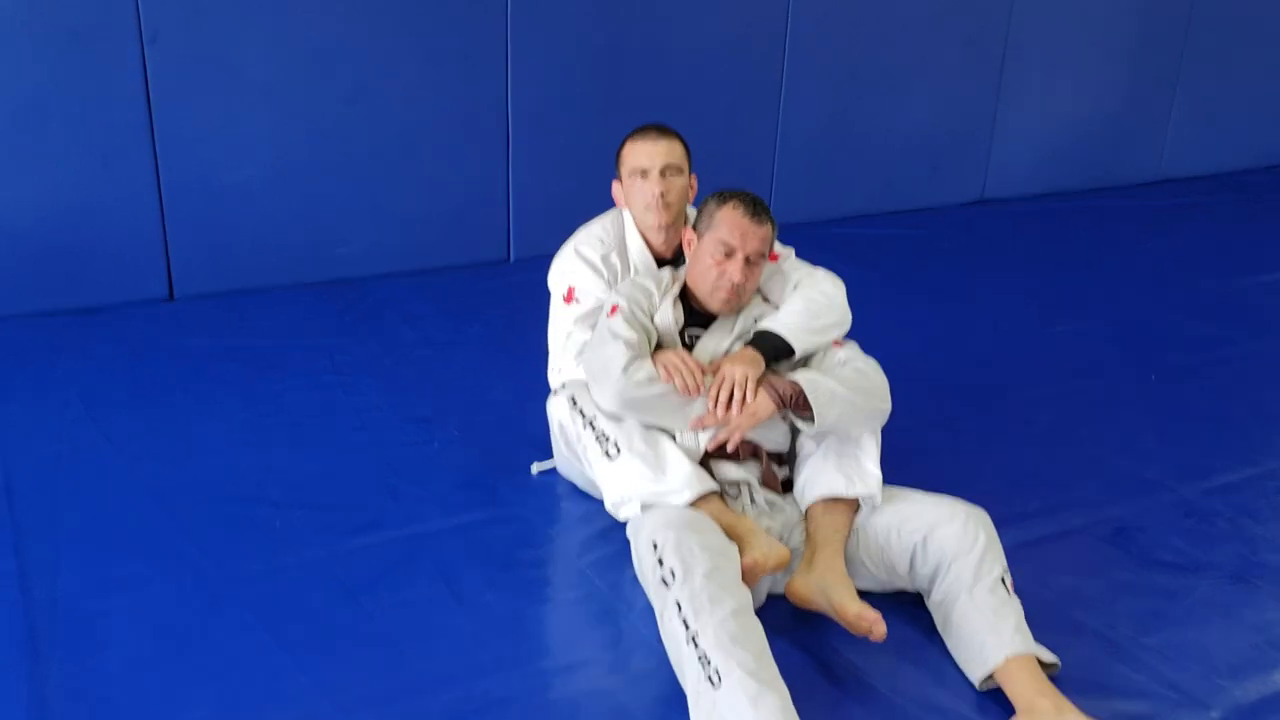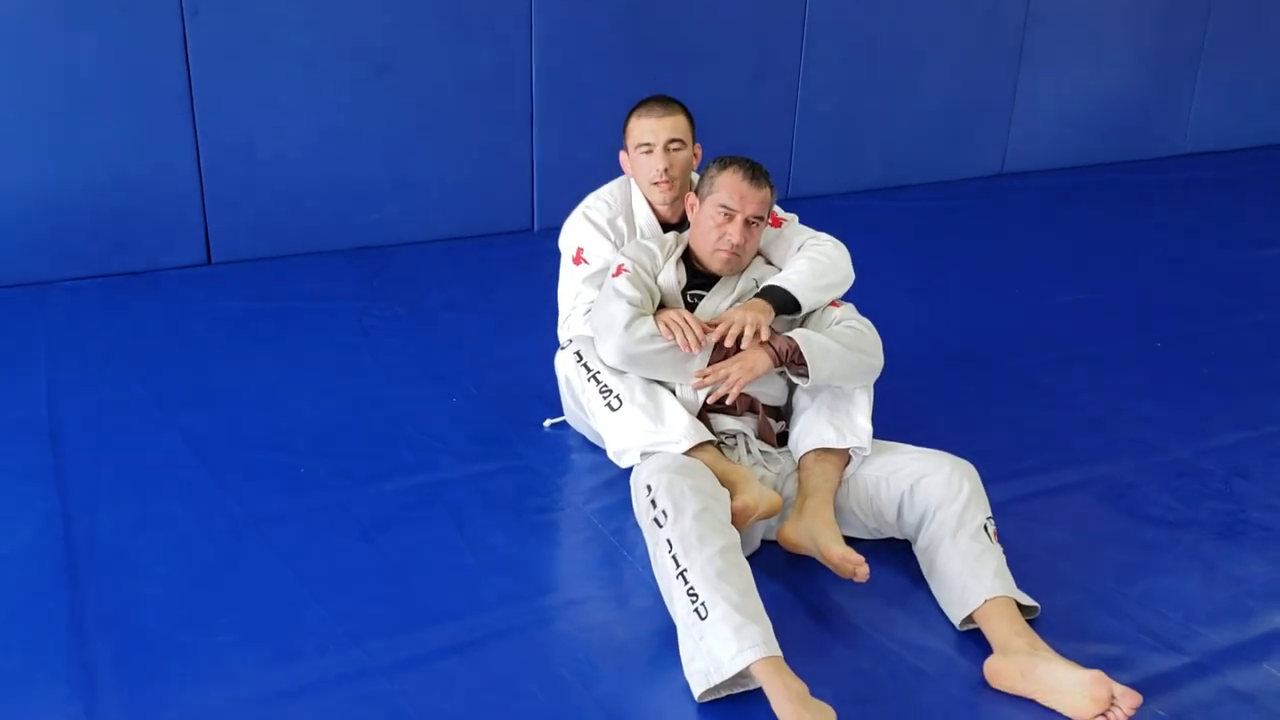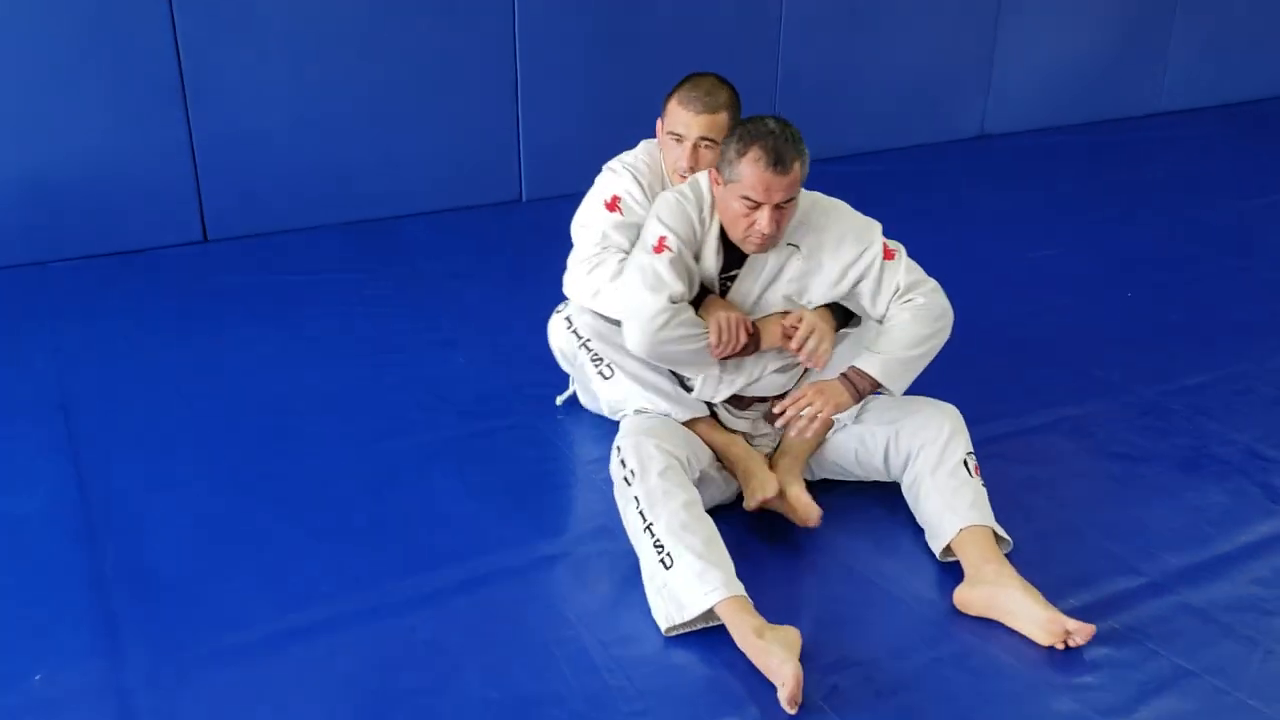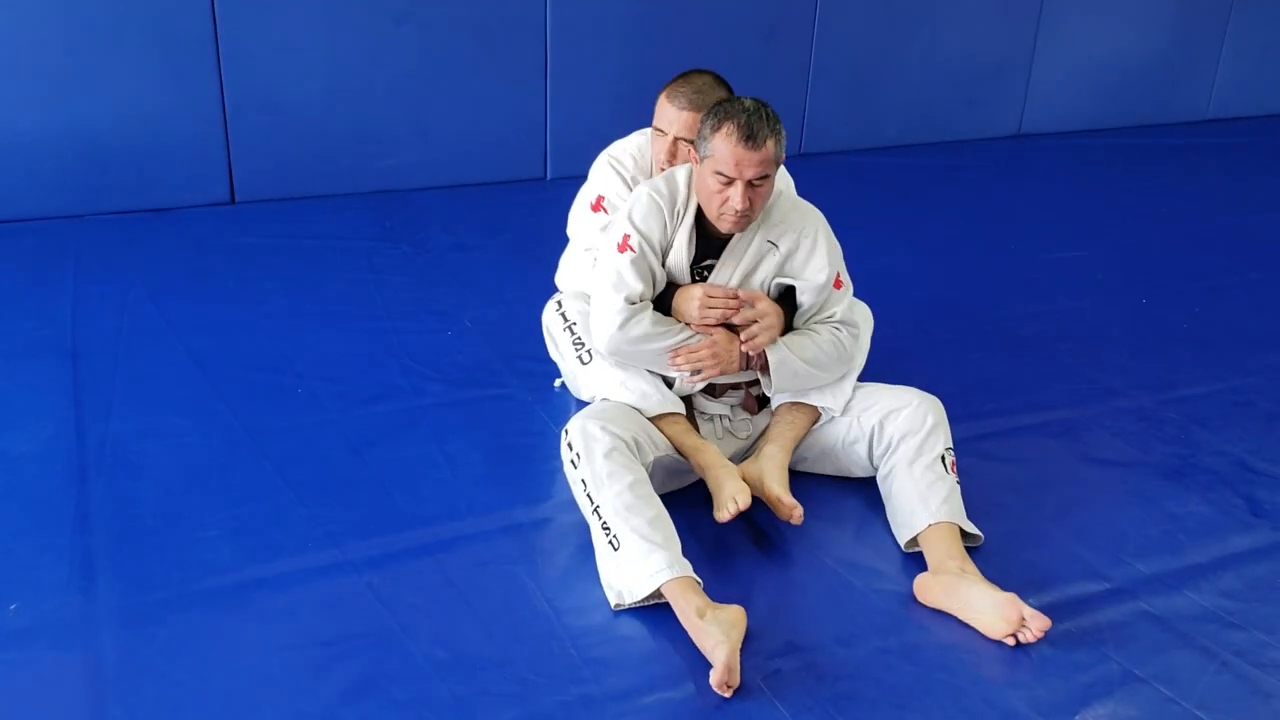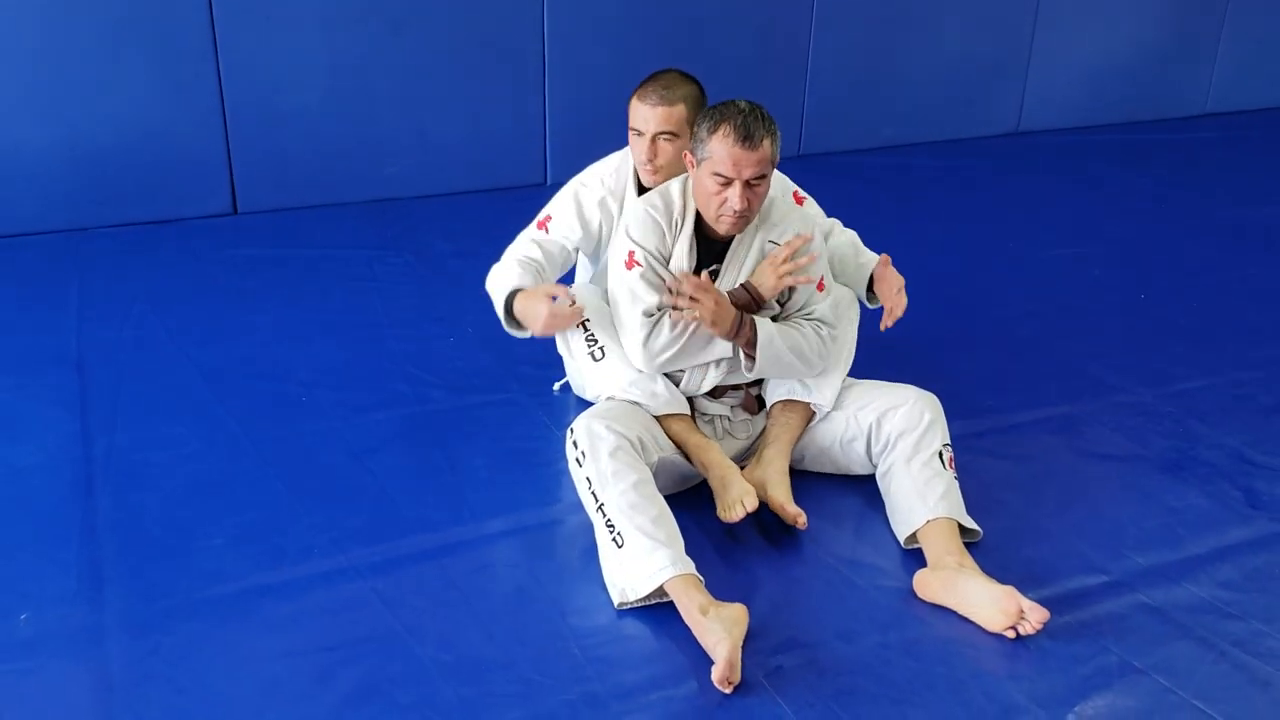
dt=1s
person 1, frame 1
left shoulder: (776, 322)
right shoulder: (641, 300)
left elbow: (870, 391)
right elbow: (614, 383)
left wrist: (780, 393)
right wrist: (731, 409)
left hip: (789, 507)
right hip: (690, 511)
left knee: (955, 526)
right knee: (676, 544)
person 1, frame 2
left shoulder: (780, 283)
right shoulder: (645, 262)
left elbow: (864, 349)
right elbow: (620, 340)
left wrist: (777, 350)
right wrist: (725, 354)
left hip: (790, 457)
right hip: (696, 461)
left knee: (944, 478)
right knee: (666, 485)
left ankle: (1019, 650)
person 1, frame 3
left shoulder: (829, 224)
right shoulder: (678, 214)
left elbow: (926, 305)
right elbow: (647, 330)
left wrist: (852, 384)
right wrist: (750, 338)
left hip: (795, 417)
left knee: (933, 424)
right knee: (641, 450)
left ankle: (989, 576)
right ankle: (749, 629)
person 1, frame 4
left shoulder: (802, 225)
right shoulder: (652, 208)
left elbow: (838, 338)
right elbow: (615, 328)
left wrist: (749, 356)
right wrist: (708, 343)
left hip: (774, 403)
right hip: (672, 407)
left knee: (913, 413)
right knee: (590, 438)
left ankle: (951, 572)
right ankle: (695, 610)
person 1, frame 5
left shoulder: (795, 224)
right shoulder: (648, 222)
left elbow: (817, 343)
right elbow: (648, 345)
left wrist: (736, 325)
right wrist: (752, 299)
left hip: (774, 401)
right hip: (675, 410)
left knee: (912, 410)
right knee: (595, 437)
left ankle: (950, 568)
right ankle: (698, 608)
person 2, frame 1
right shoulder: (589, 254)
left elbow: (825, 296)
right elbow: (568, 365)
left wrist: (758, 351)
right wrist: (644, 360)
left hip: (718, 420)
right hip: (630, 429)
right knee: (574, 404)
right ankle: (741, 532)
person 2, frame 2
right shoulder: (597, 219)
left elbow: (831, 257)
right elbow: (579, 321)
left wrist: (767, 302)
right wrist: (648, 319)
right hip: (638, 385)
right knee: (579, 355)
left ankle: (814, 510)
right ankle: (736, 480)
person 2, frame 3
right shoulder: (627, 178)
right elbow: (589, 274)
left wrist: (828, 313)
right wrist: (699, 306)
right knee: (571, 323)
right ankle: (736, 454)
person 2, frame 4
right shoulder: (622, 164)
right elbow: (578, 268)
left wrist: (780, 307)
right wrist: (670, 302)
left hip: (733, 339)
right knee: (565, 311)
right ankle: (705, 458)
person 2, frame 5
right shoulder: (598, 187)
right elbow: (522, 258)
left wrist: (872, 275)
right wrist: (521, 302)
right hip: (631, 380)
left knee: (836, 297)
right knee: (580, 312)
left ankle: (772, 459)
